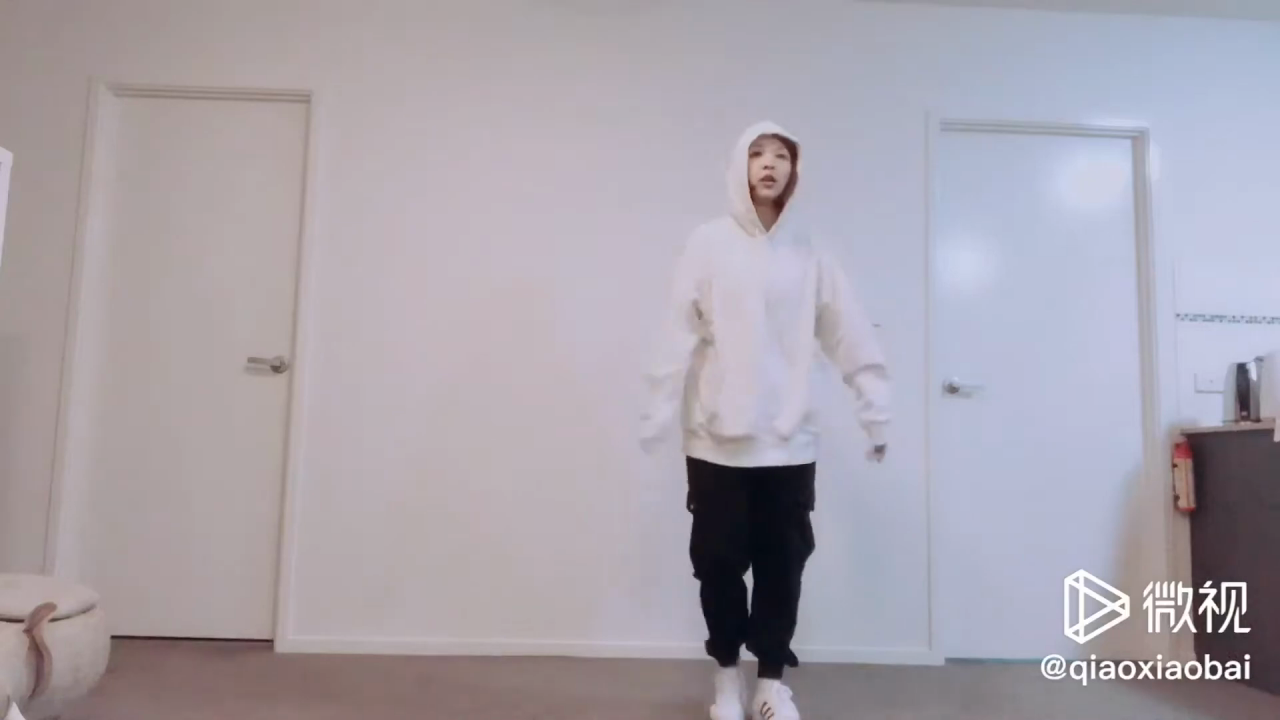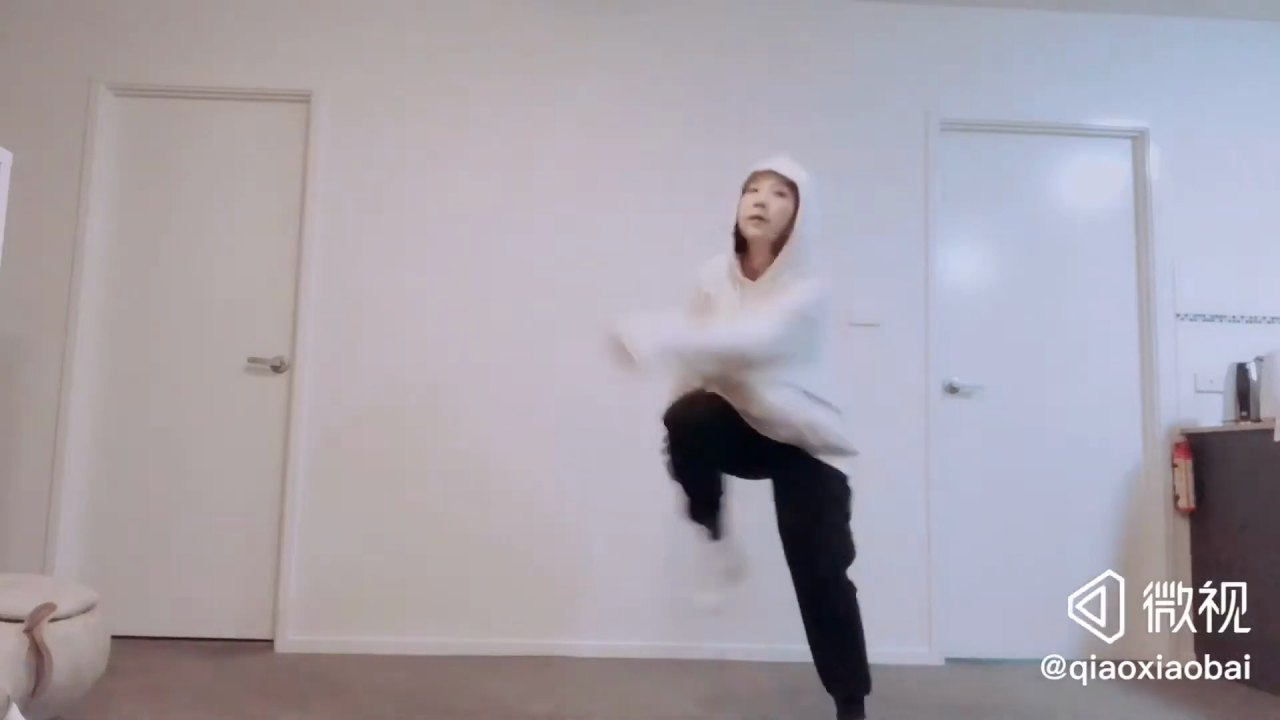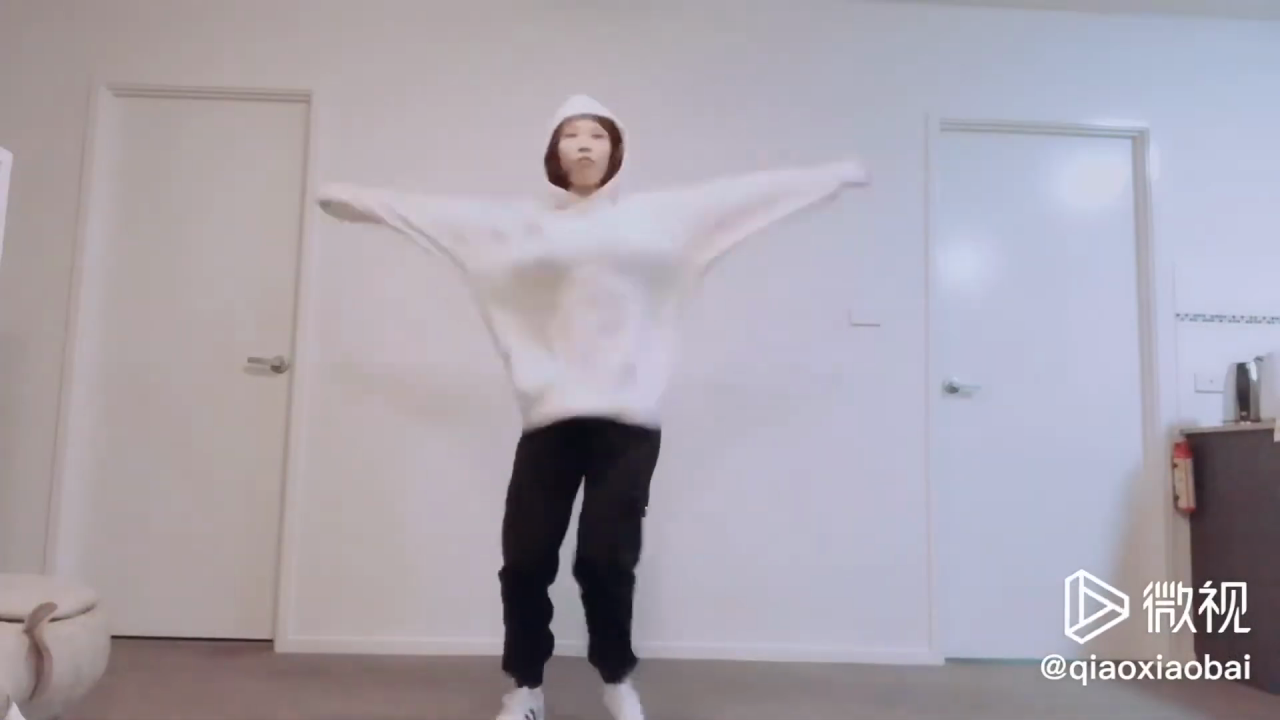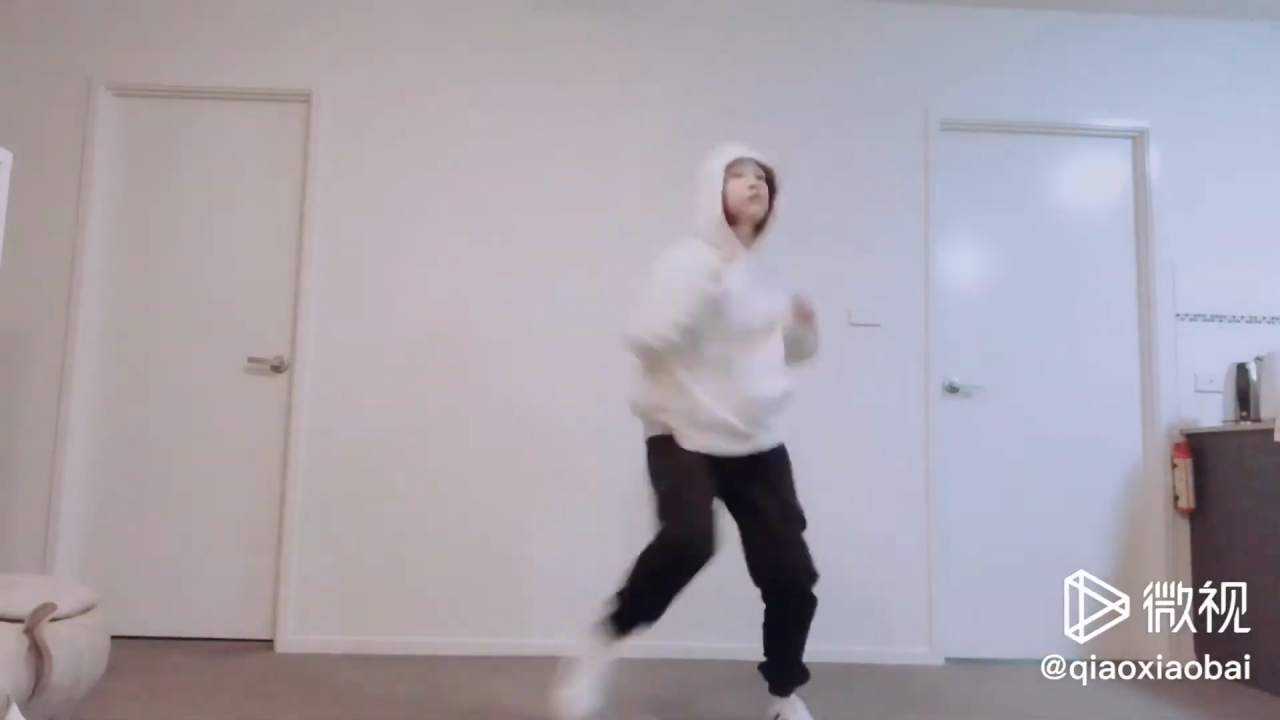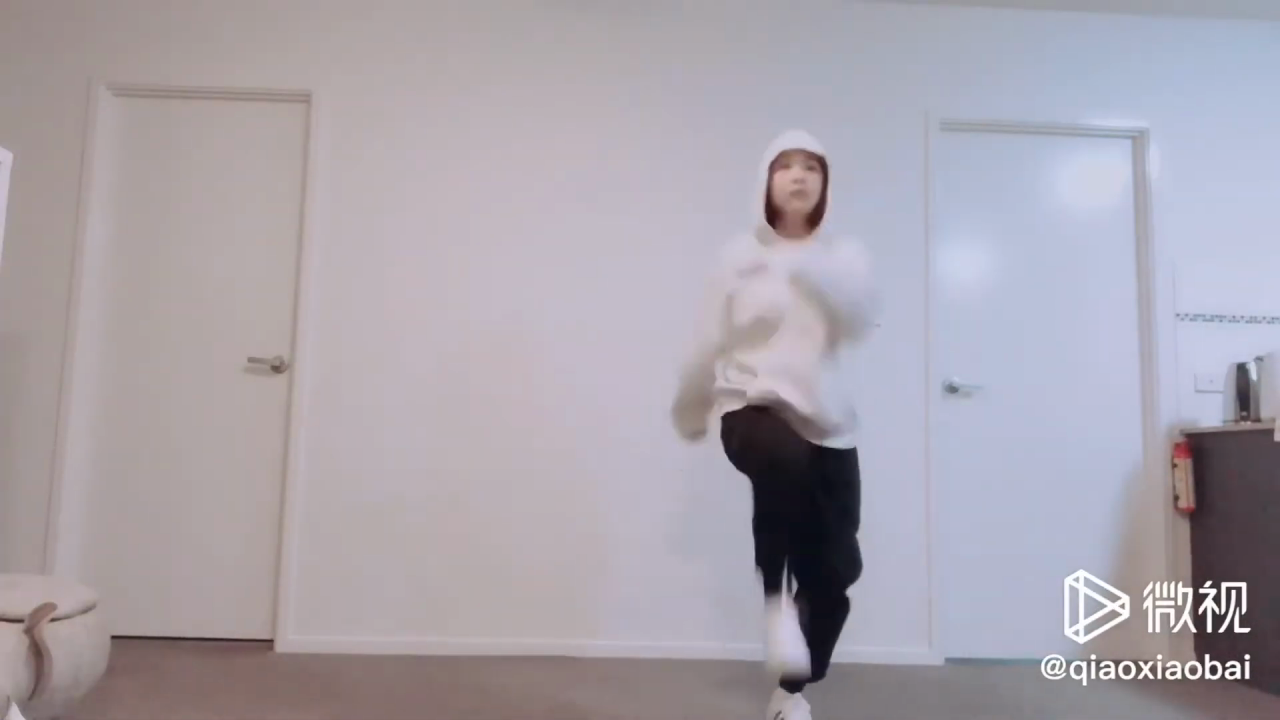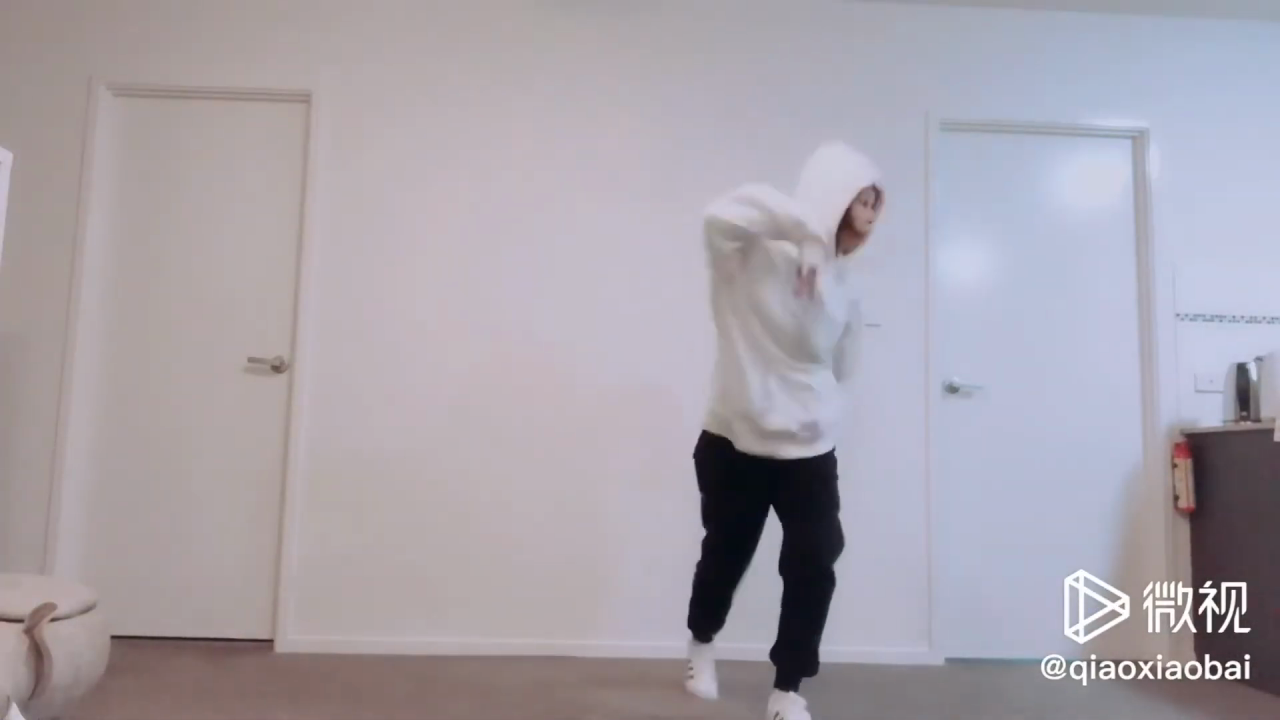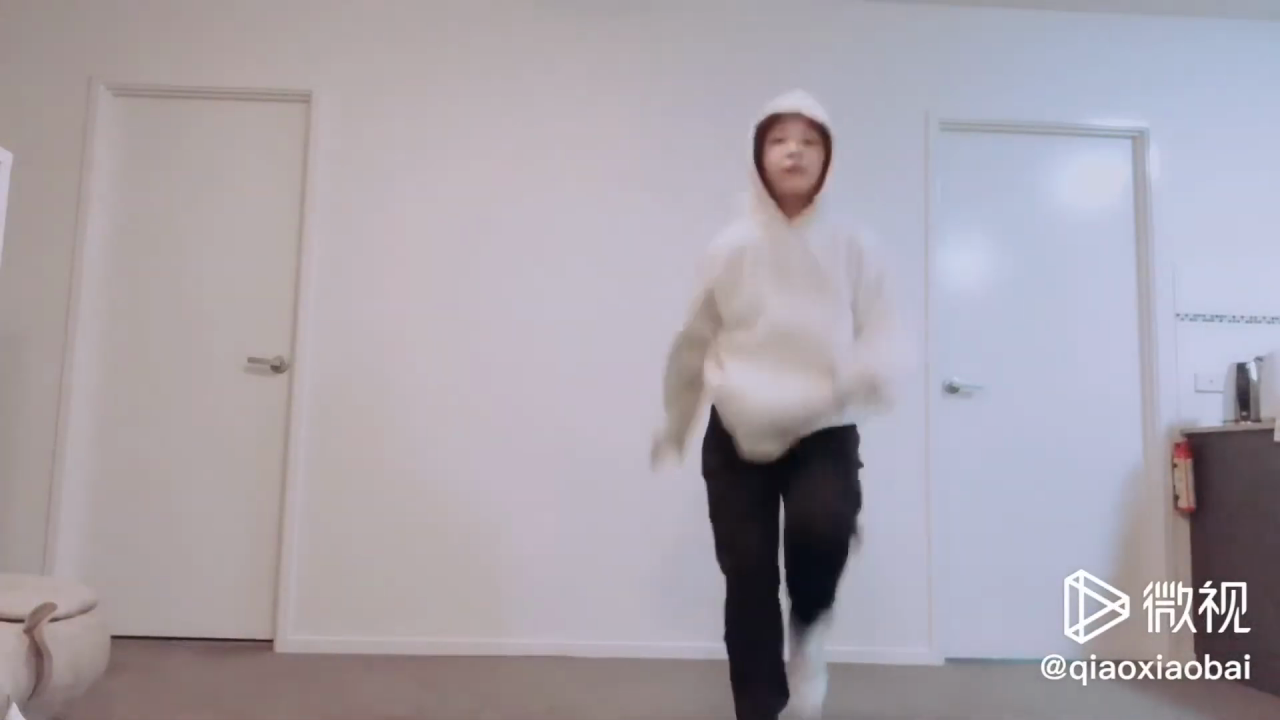
dt=0.7s
person 1, frame 1
left shoulder: (810, 255)
right shoulder: (708, 244)
left elbow: (850, 338)
right elbow: (679, 334)
left wrist: (875, 413)
right wrist: (661, 407)
left hip: (789, 439)
right hip: (718, 436)
left knee: (784, 559)
right knee: (719, 561)
right ankle: (728, 671)
person 1, frame 2
left shoulder: (805, 290)
right shoulder: (714, 282)
left elbow: (750, 338)
left wrist: (649, 338)
left hip: (809, 446)
right hip: (729, 420)
left knee: (823, 582)
right knee: (686, 421)
right ankle: (717, 536)
person 1, frame 3
left shoulder: (654, 214)
right shoulder: (521, 222)
left elbow: (744, 197)
right elbow: (436, 218)
left wrist: (829, 176)
right wrist: (359, 202)
left hip: (628, 414)
right hip: (552, 414)
left knee: (606, 555)
right knee: (526, 555)
person 1, frame 4
left shoulder: (761, 274)
right shoulder: (687, 263)
left elbow: (793, 351)
right elbow: (650, 339)
left wrist: (802, 326)
right wrist: (706, 285)
left hip: (758, 445)
right hip: (685, 436)
left knee: (792, 575)
right knee: (687, 538)
right ankle: (609, 638)
person 1, frame 5
left shoulder: (842, 256)
right shoulder: (739, 257)
left elbow: (860, 311)
right elbow: (711, 346)
left wrist: (802, 266)
right wrist: (690, 411)
left hip: (828, 433)
right hip: (755, 416)
left knee: (833, 573)
right knee: (786, 464)
right ankle: (777, 597)
person 1, frame 6
left shoulder: (840, 279)
right shoulder: (760, 255)
right elbow: (722, 214)
right wrist: (806, 228)
left hip: (808, 445)
right hip: (733, 438)
left knee: (814, 562)
right knee: (725, 555)
right ankle: (701, 645)
person 1, frame 7
left shoulder: (852, 249)
right shoulder: (732, 246)
left elbow: (883, 345)
right elbow: (693, 343)
left wrist: (860, 371)
right wrist: (674, 424)
left hip: (822, 433)
right hip: (739, 435)
left knee: (827, 529)
right knee: (750, 579)
left ankle: (807, 634)
